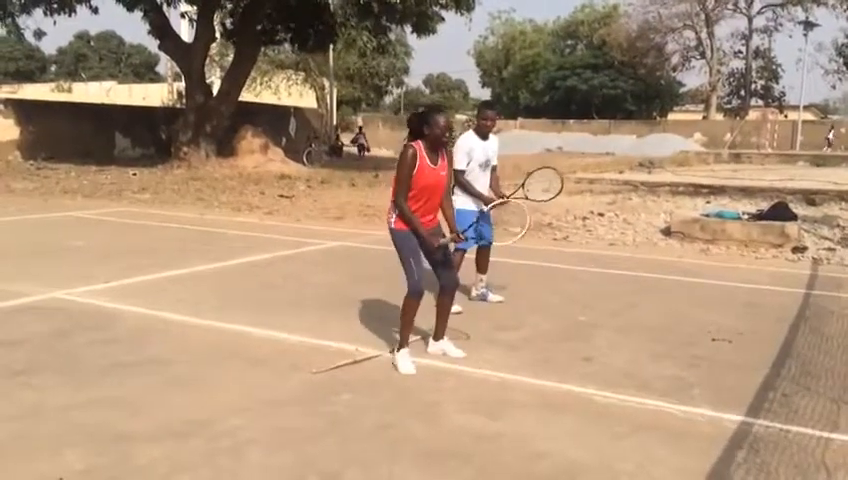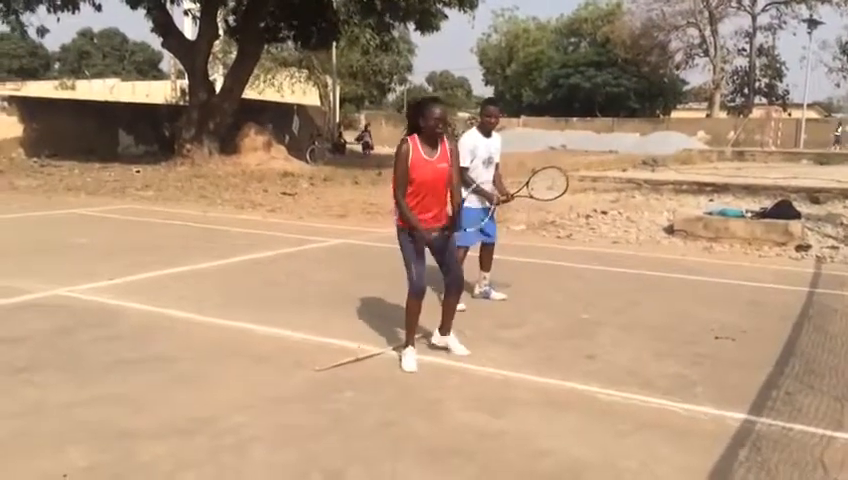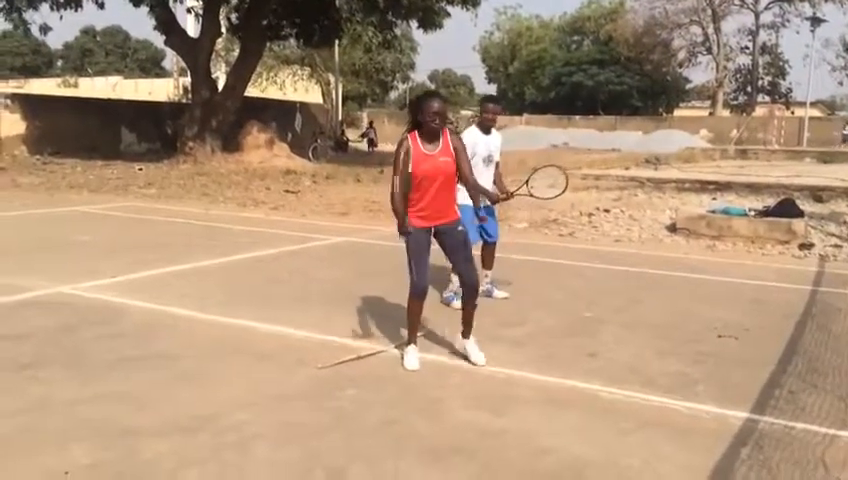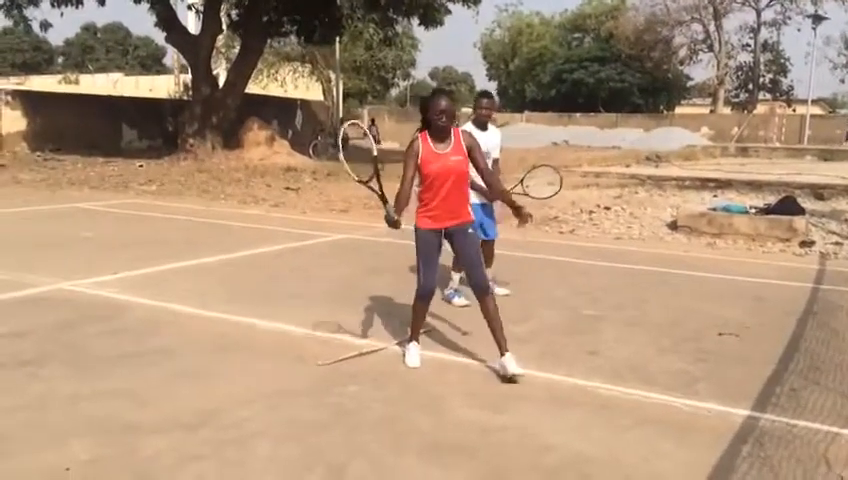
dt=0.2s
person 1, frame 1
left shoulder: (445, 156)
right shoulder: (411, 153)
left elbow: (445, 196)
right elbow: (399, 200)
left wrist: (454, 229)
right wrist: (423, 235)
left hip: (432, 226)
right hip: (404, 226)
left knee: (450, 282)
right knee: (417, 285)
left ankle: (438, 340)
right ankle: (401, 349)
person 1, frame 2
left shoulder: (449, 147)
right shoulder: (406, 147)
left elbow: (454, 186)
right elbow: (399, 194)
left wrist: (454, 215)
right wrist: (416, 228)
left hip: (440, 223)
right hip: (411, 224)
left knee: (456, 280)
right knee: (417, 285)
left ankle: (443, 334)
right ankle: (409, 347)
person 1, frame 3
left shoulder: (453, 140)
right shoulder: (407, 145)
left elbow: (467, 178)
right elbow: (398, 187)
left wrist: (484, 195)
right wrist: (400, 217)
left hip: (449, 220)
right hip: (417, 224)
left knee: (471, 281)
right knee: (419, 286)
left ankle: (467, 338)
right ankle: (411, 345)
person 1, frame 4
left shoulder: (465, 139)
right shoulder: (417, 145)
left elbow: (488, 178)
right elbow: (406, 187)
left wrist: (514, 206)
right wrist: (396, 213)
left hip: (461, 222)
right hip: (428, 225)
left knee: (481, 285)
right knee: (426, 287)
left ankle: (504, 355)
right ankle: (413, 342)
person 2, frame 1
left shoulder: (494, 141)
right shoulder: (465, 142)
right elbow: (458, 178)
left wrist: (498, 193)
right wrist: (484, 198)
left hip: (483, 205)
right hip: (464, 205)
left knee: (486, 244)
right knee: (461, 248)
left ankle: (479, 288)
person 2, frame 2
left shoulder: (496, 139)
right shoulder: (468, 139)
right elbow: (462, 175)
left wrist: (503, 191)
right wrist: (488, 195)
left hip: (486, 202)
right hip: (468, 203)
left knee: (489, 242)
right knee: (464, 245)
left ankle: (483, 286)
person 2, frame 3
left shoulder: (497, 137)
right shoulder: (469, 137)
left wrist: (502, 189)
left hip: (487, 201)
right hip: (468, 200)
left knee: (491, 241)
left ankle: (485, 284)
right ankle: (451, 291)
person 2, frame 4
left shoulder: (495, 133)
right shoulder: (465, 134)
left elbow: (494, 165)
right wrist: (483, 190)
left hip: (486, 198)
right hip: (468, 198)
left knee: (489, 239)
left ankle: (486, 281)
right ankle: (452, 288)
